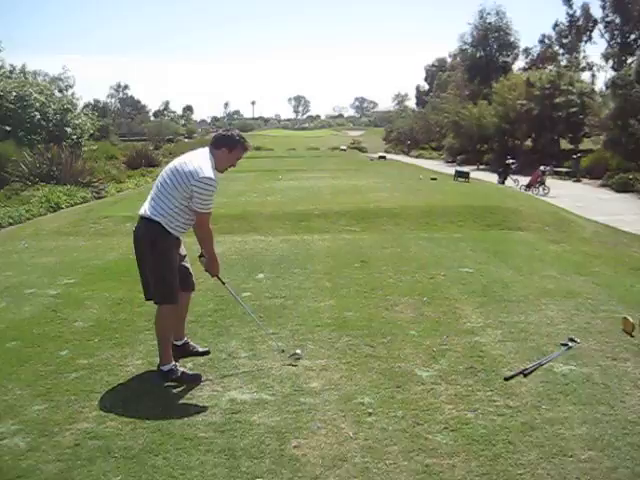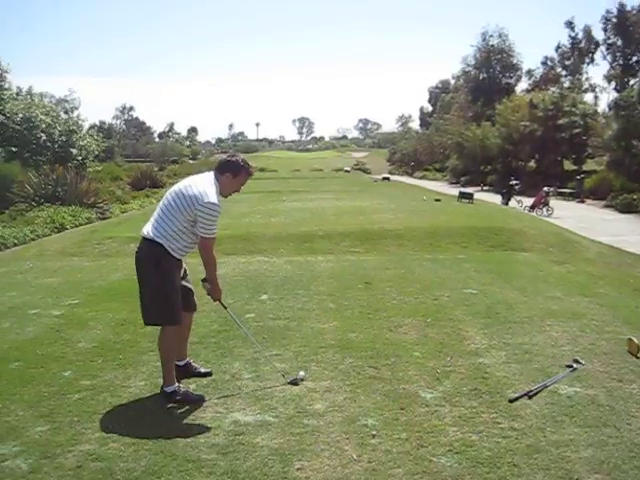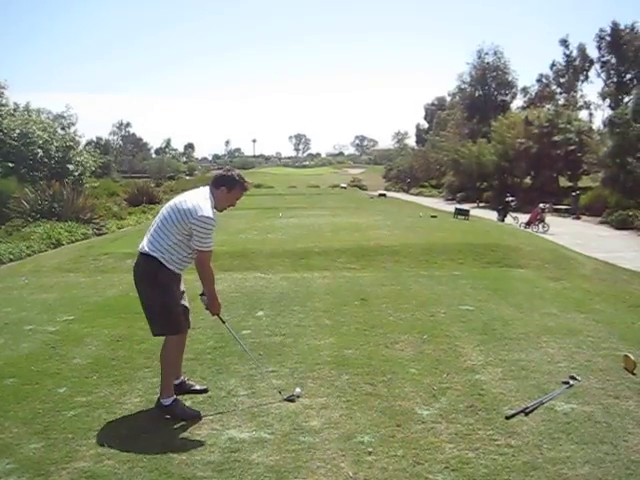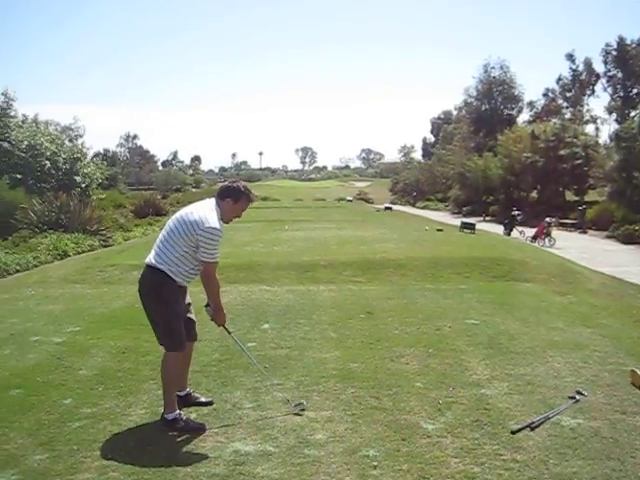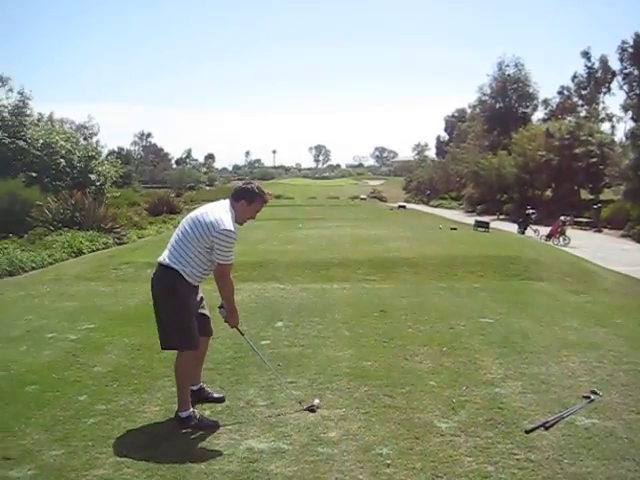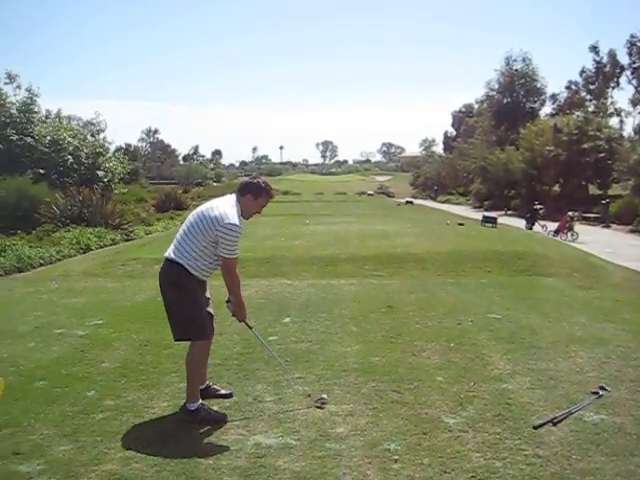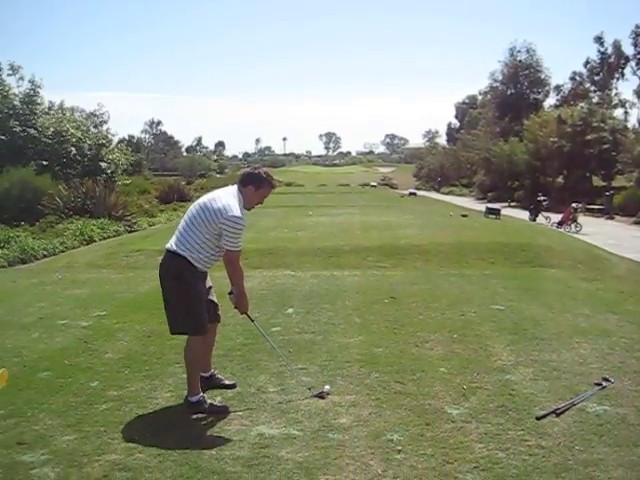
dt=0.2s
person 1, frame 1
left shoulder: (196, 158)
right shoulder: (205, 177)
left elbow: (196, 220)
right elbow: (202, 225)
left wrist: (205, 253)
right wrist: (212, 258)
left hip: (163, 231)
right hip: (156, 235)
left knee: (184, 287)
right knee: (168, 300)
left ankle: (178, 341)
right ankle: (167, 365)
person 1, frame 2
left shoulder: (201, 181)
right shoulder: (209, 201)
left elbow: (201, 243)
right elbow: (207, 250)
left wrist: (209, 278)
right wrist: (214, 283)
left hip: (165, 253)
right hip: (158, 256)
left knee: (186, 309)
right knee: (171, 320)
left ankle: (181, 362)
right ankle: (170, 386)
person 1, frame 3
left shoulder: (196, 197)
right shoulder: (203, 215)
left elbow: (198, 258)
right elbow: (203, 263)
left wrist: (207, 293)
right wrist: (212, 297)
left hip: (164, 267)
right hip: (155, 270)
left knee: (180, 326)
right knee: (174, 331)
left ankle: (176, 380)
right ankle: (167, 399)
person 1, frame 4
left shoulder: (202, 208)
right shoulder: (211, 226)
left elbow: (203, 269)
right elbow: (209, 274)
left wrist: (212, 303)
right wrist: (217, 308)
left hip: (169, 280)
right hip: (161, 283)
left knee: (187, 337)
right knee: (175, 346)
left ankle: (182, 392)
right ankle: (170, 413)
person 1, frame 5
left shoulder: (217, 209)
right shoulder: (225, 228)
left elbow: (218, 270)
right elbow: (223, 276)
left wrist: (226, 304)
right wrist: (231, 310)
left hip: (181, 279)
right hip: (174, 282)
left knee: (202, 333)
right knee: (188, 345)
left ankle: (195, 387)
right ankle: (185, 411)
person 1, frame 6
left shoulder: (223, 205)
right shoulder: (230, 222)
left elbow: (224, 264)
right elbow: (230, 270)
left wrist: (233, 298)
right wrist: (239, 304)
left hip: (188, 274)
right hip: (180, 277)
left knee: (206, 333)
right knee: (200, 337)
left ankle: (201, 385)
right ankle: (192, 404)
person 1, frame 7
left shoulder: (224, 195)
right shoulder: (233, 214)
left elbow: (226, 256)
right elbow: (233, 262)
left wrist: (235, 289)
right wrist: (241, 295)
left hip: (189, 265)
right hip: (182, 269)
left knee: (211, 319)
right knee: (197, 331)
left ankle: (206, 374)
right ankle: (194, 396)
